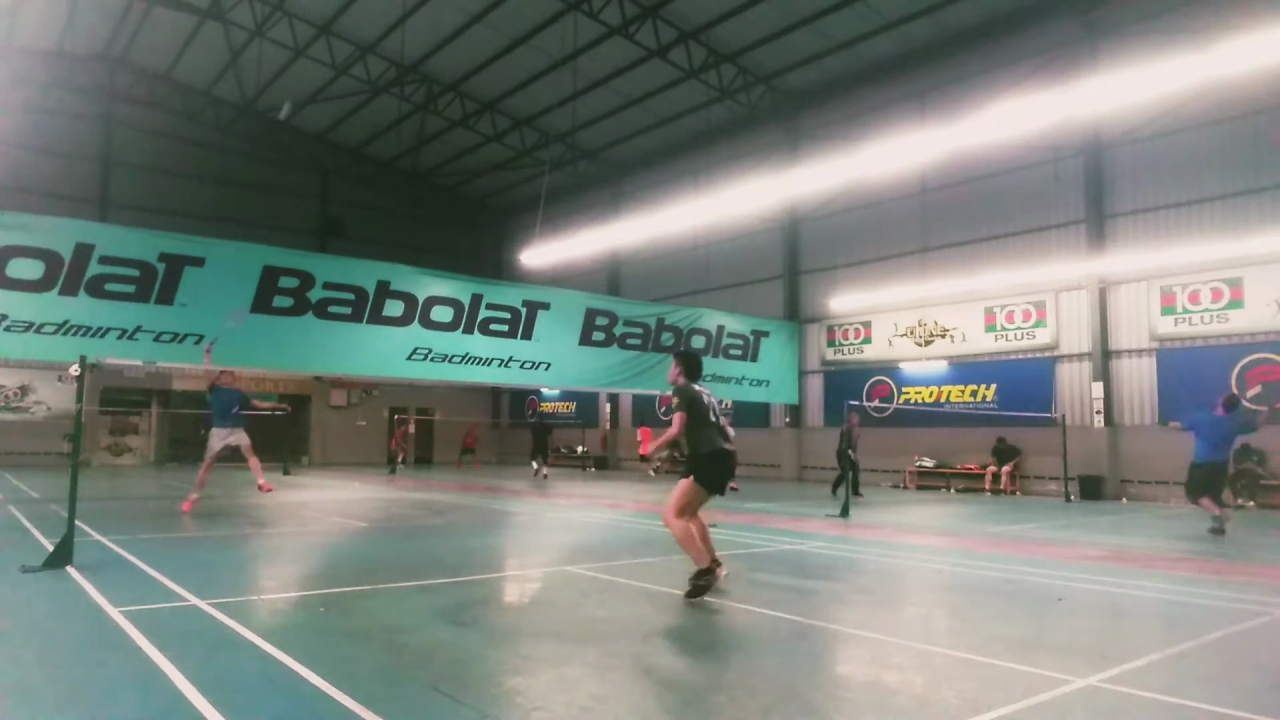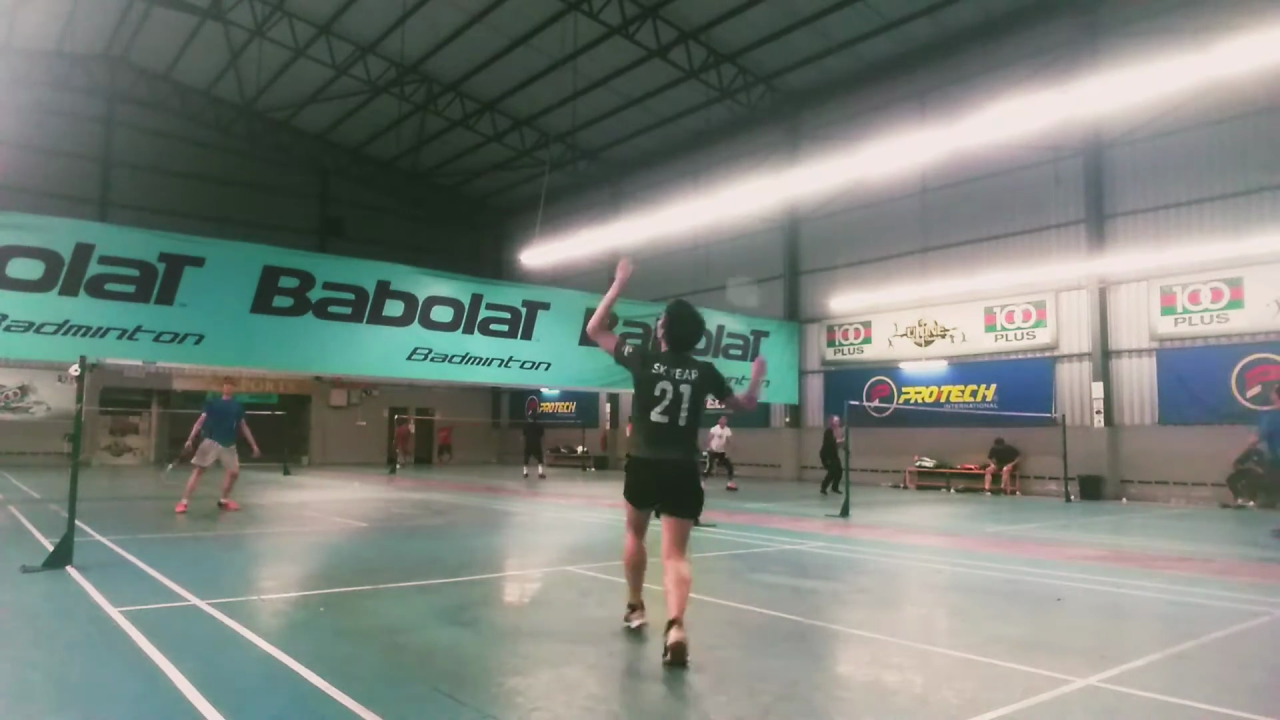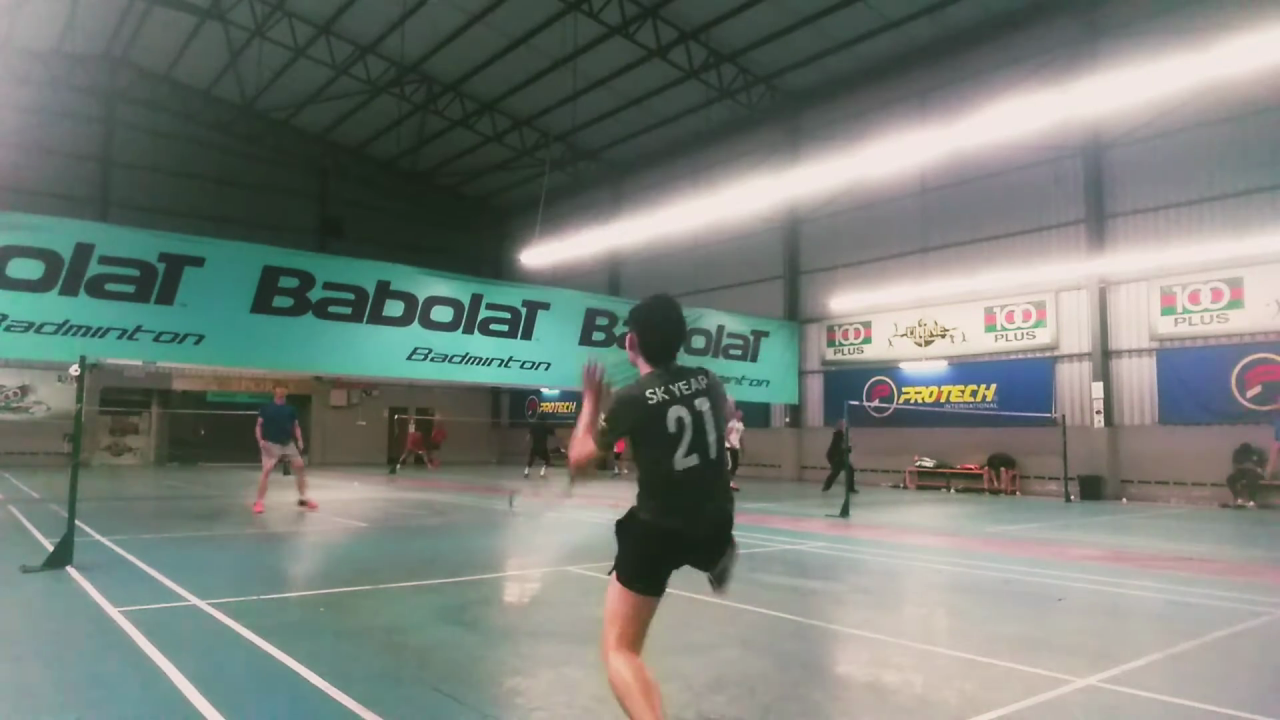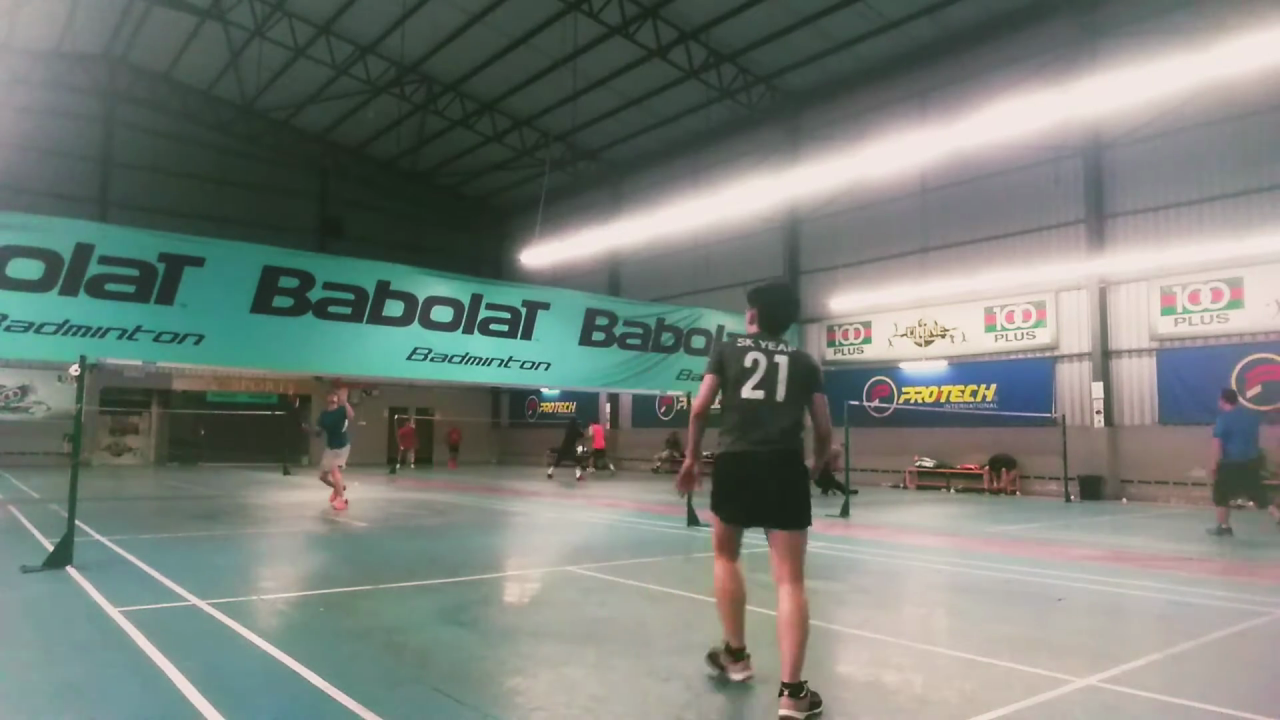
dt=0.5s
person 1, frame 1
left shoulder: (682, 390)
right shoulder: (704, 394)
left elbow: (677, 429)
right elbow: (726, 433)
left wrist: (654, 447)
left hip: (709, 458)
right hip: (723, 456)
left knee: (672, 514)
right knee: (688, 513)
left ankle: (705, 570)
right ankle: (712, 564)
person 1, frame 2
left shoulder: (643, 360)
right shoulder: (705, 372)
left elbow: (594, 331)
right elbow: (745, 403)
left wrist: (617, 285)
right wrist: (758, 373)
left hip: (644, 466)
right hip: (685, 472)
left knee: (634, 534)
right knee: (676, 555)
left ankle: (635, 607)
right ankle: (676, 628)
person 1, frame 3
left shoulder: (630, 399)
right shoulder: (705, 381)
left elbow: (579, 460)
right elbow: (725, 412)
left wrist: (590, 404)
left hip: (657, 529)
right hip: (714, 522)
left knee: (619, 648)
right ankle: (721, 560)
person 1, frame 4
left shoulder: (729, 349)
right shoulder: (803, 361)
left elbow: (699, 409)
right elbow: (824, 430)
left wrist: (690, 458)
right wrist: (817, 464)
left hip: (736, 464)
right hip: (786, 465)
left knee: (725, 558)
right knee: (790, 579)
left ankle: (734, 653)
